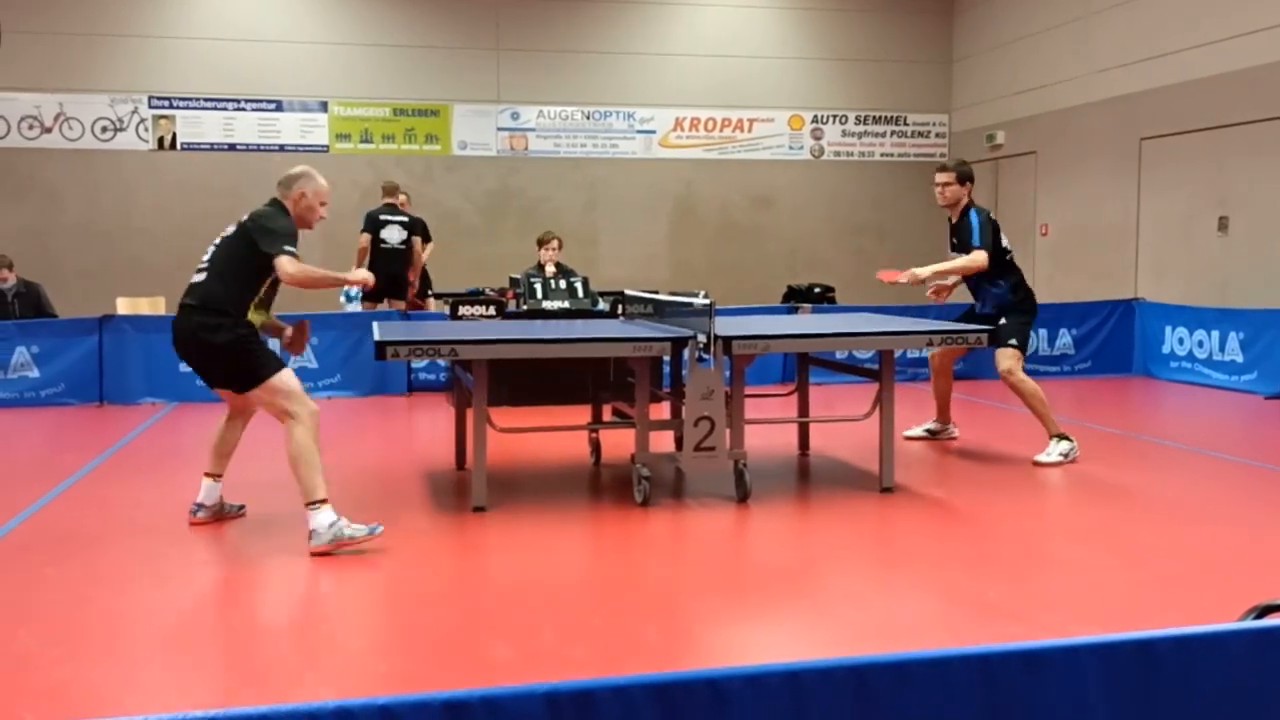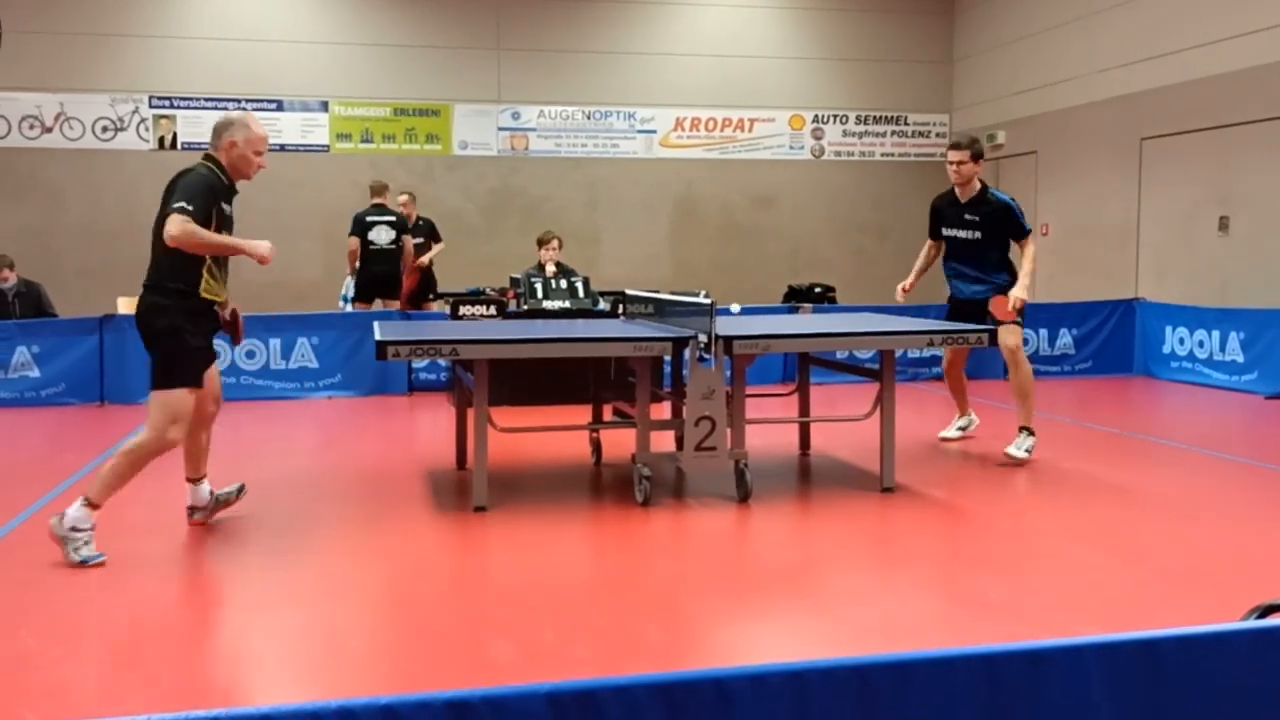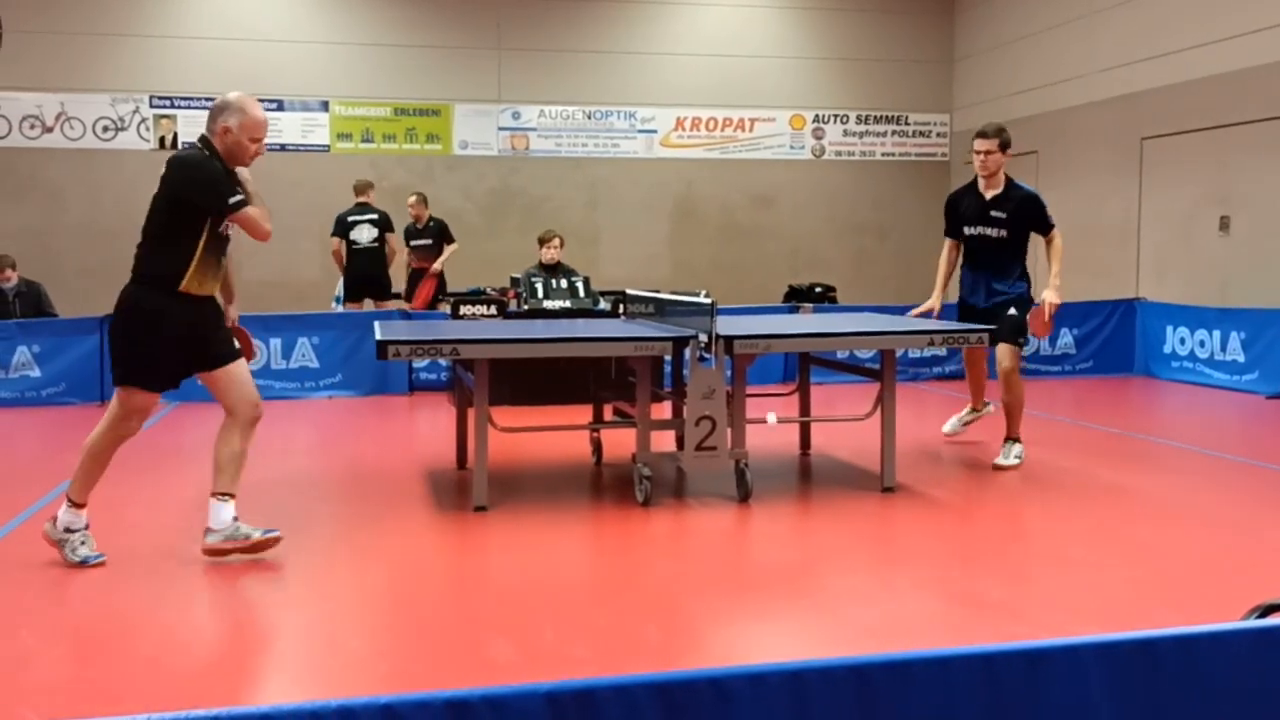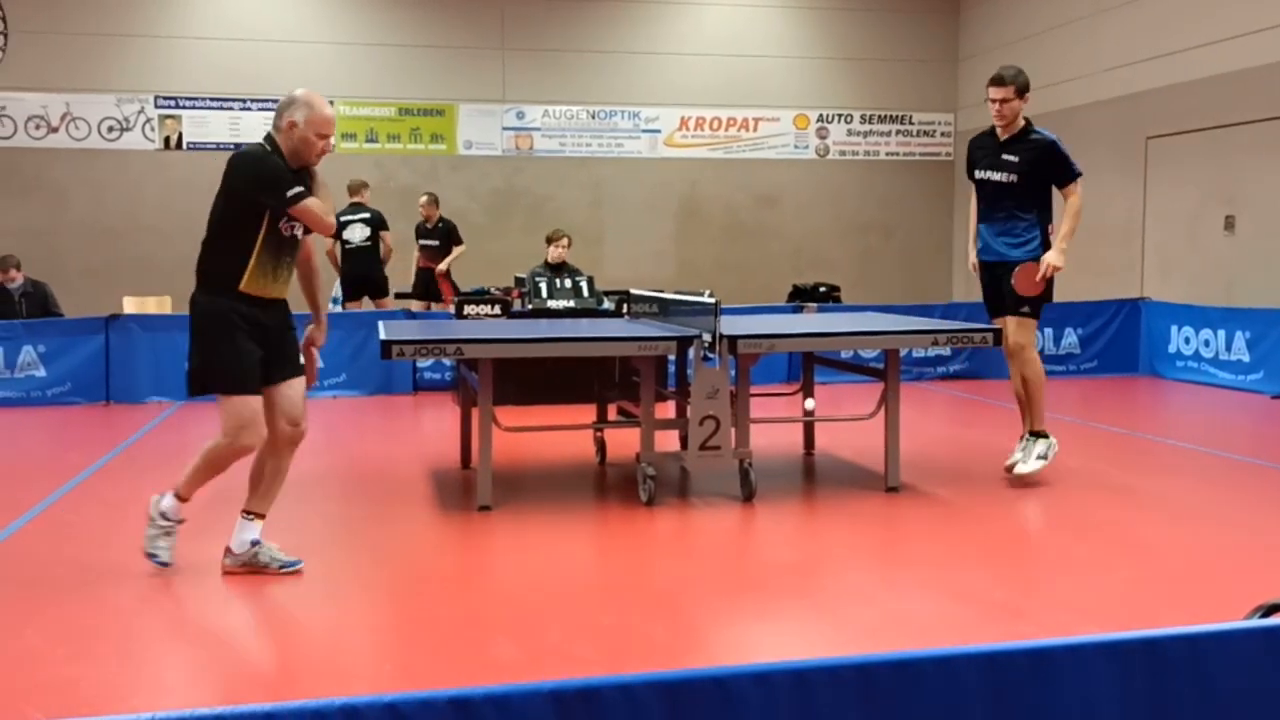
dt=0.3s
person 1, frame 1
left shoulder: (259, 225)
right shoulder: (277, 224)
right elbow: (290, 272)
left wrist: (278, 331)
right wrist: (349, 278)
left hip: (198, 329)
right hip: (218, 334)
left knee: (243, 405)
right knee: (301, 414)
left ankle: (207, 500)
right ankle: (323, 522)
person 1, frame 2
left shoulder: (217, 188)
right shoulder: (200, 181)
right elbow: (176, 235)
left wrist: (222, 303)
right wrist: (247, 246)
left hip: (189, 314)
right hip: (175, 316)
left knee: (208, 405)
right knee: (168, 432)
left ankle: (200, 497)
right ankle: (77, 519)
person 1, frame 3
left shoulder: (220, 173)
right shoulder: (194, 168)
right elbow: (262, 229)
left wrist: (228, 301)
right wrist: (246, 186)
left hip: (200, 310)
right hip: (155, 308)
left knee: (246, 409)
right knee: (124, 422)
left ankle: (222, 525)
right ankle: (68, 524)
person 1, frame 4
left shoulder: (296, 174)
right shoulder: (252, 165)
left elbow: (305, 248)
right elbow: (325, 222)
left wrist: (319, 317)
right wrist: (315, 180)
left hip: (270, 312)
right hip: (224, 311)
left knee: (290, 428)
right knee: (243, 436)
left ankle: (246, 541)
right ankle: (169, 507)
person 2, frame 1
left shoulder: (975, 219)
right shoulder: (956, 221)
left elbow: (980, 261)
left wrist: (929, 270)
right wrist: (948, 281)
left hip: (1012, 306)
right hip: (984, 307)
left knee: (1008, 370)
right knee: (939, 357)
left ankle: (1062, 440)
right ankle: (943, 424)
person 2, frame 2
left shoulder: (1001, 204)
right shoulder: (940, 205)
left elbow: (1028, 246)
right elbow: (934, 245)
left wrist: (1022, 284)
right wrist: (913, 278)
left hip: (999, 290)
right hip: (961, 295)
left knee: (1011, 346)
right knee: (951, 364)
left ankle: (1026, 433)
right ankle: (965, 417)
person 2, frame 3
left shoulder: (1025, 199)
right shoulder: (959, 200)
left elbow: (1053, 239)
right elbow: (950, 247)
left wrist: (1052, 286)
right wrist: (936, 296)
left hip: (1011, 296)
right hip: (972, 295)
left knee: (1007, 365)
right knee: (972, 361)
left ankle: (1013, 440)
right ankle: (978, 405)
person 2, frame 4
left shoulder: (1044, 145)
right shoulder: (978, 145)
left elbow: (1073, 195)
left wrist: (1059, 247)
right wrist: (973, 244)
left hip: (1028, 259)
right hip: (991, 258)
left knee: (1020, 344)
right knee: (1009, 348)
left ankle: (1040, 435)
right ankle: (1030, 432)
